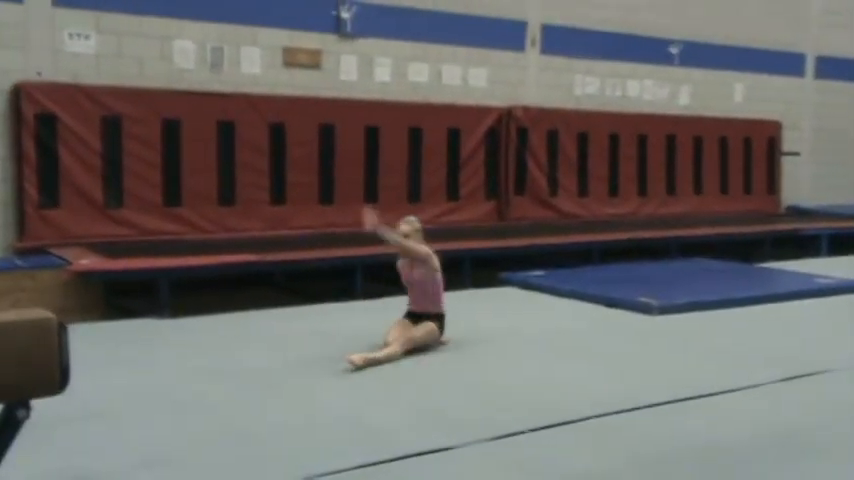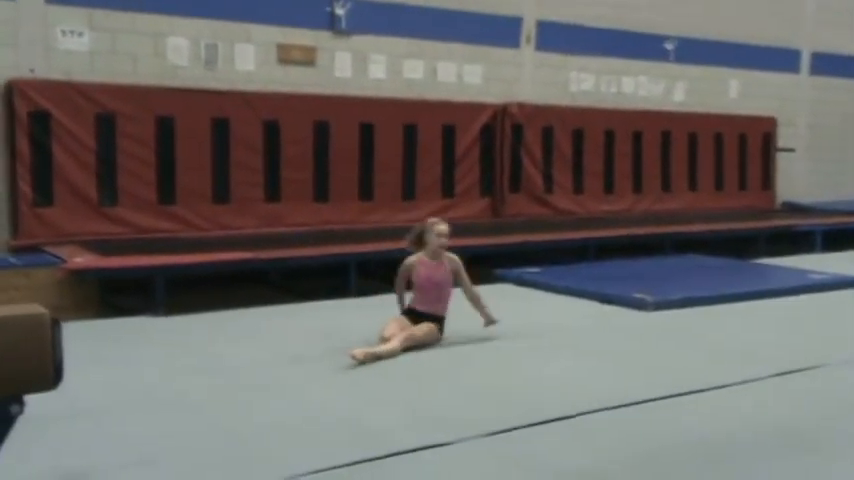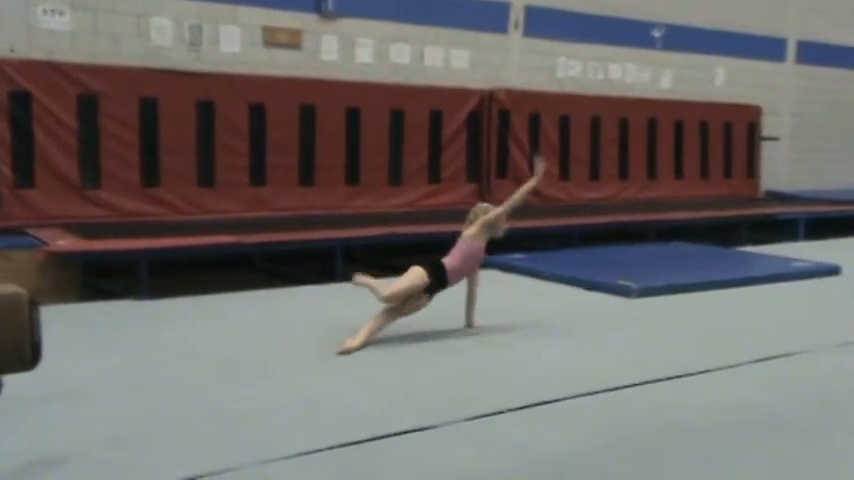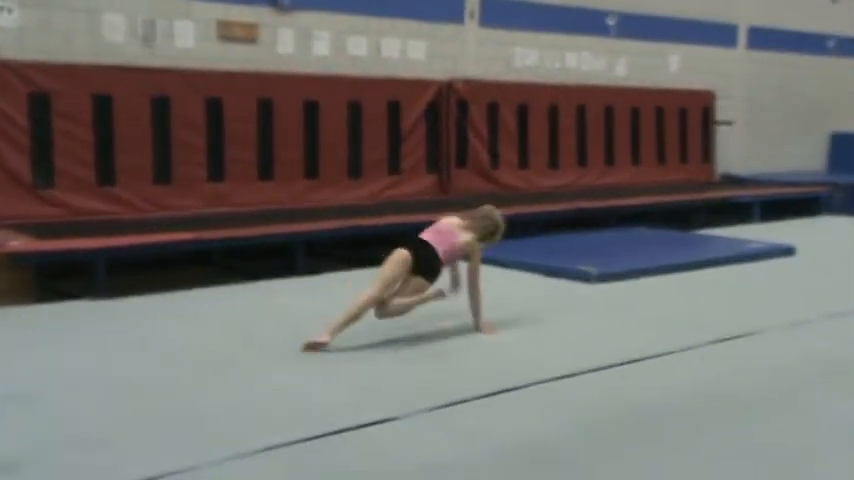
dt=0.5s
person 1, frame 1
left shoulder: (427, 256)
right shoulder: (402, 263)
left elbow: (403, 244)
left wrist: (379, 228)
left hip: (433, 319)
right hip: (412, 315)
left knee: (403, 341)
right knee: (390, 341)
right ankle: (425, 338)
person 1, frame 2
left shoulder: (452, 261)
right shoulder: (412, 262)
left elbow: (469, 291)
right elbow: (400, 284)
left wrist: (487, 316)
right wrist: (402, 306)
left hip: (434, 320)
right hip: (412, 313)
left knee: (406, 337)
right knee: (387, 336)
left ankle: (373, 352)
person 1, frame 3
left shoulder: (478, 252)
right shoulder: (479, 228)
left elbow: (472, 286)
right elbow: (508, 205)
left wrist: (470, 321)
right wrist: (535, 179)
left hip: (434, 283)
right hip: (430, 271)
left knee: (393, 311)
right knee: (387, 296)
right ankle: (366, 281)
person 1, frame 4
left shoulder: (451, 220)
right shoulder: (474, 246)
right elbow: (474, 287)
left wrist: (454, 276)
right wrist: (479, 322)
left hip: (414, 249)
right hip: (431, 267)
left knee: (374, 293)
right knee: (382, 309)
left ankle: (329, 334)
